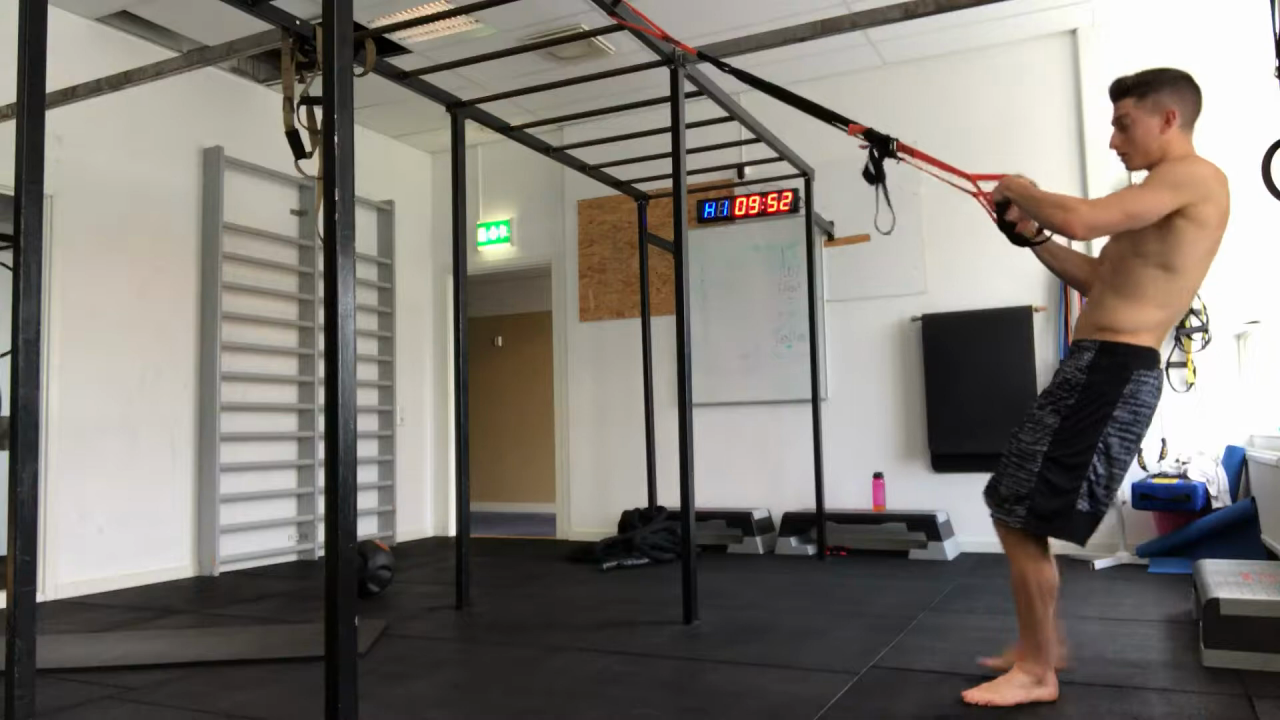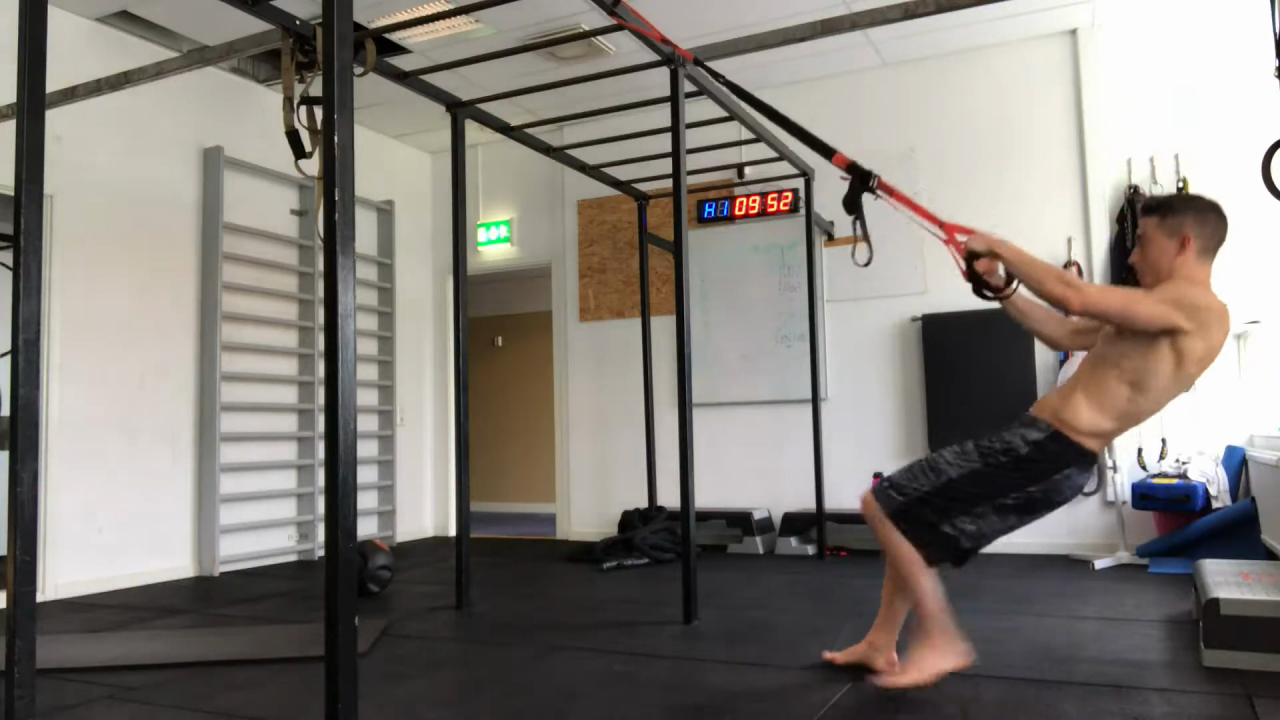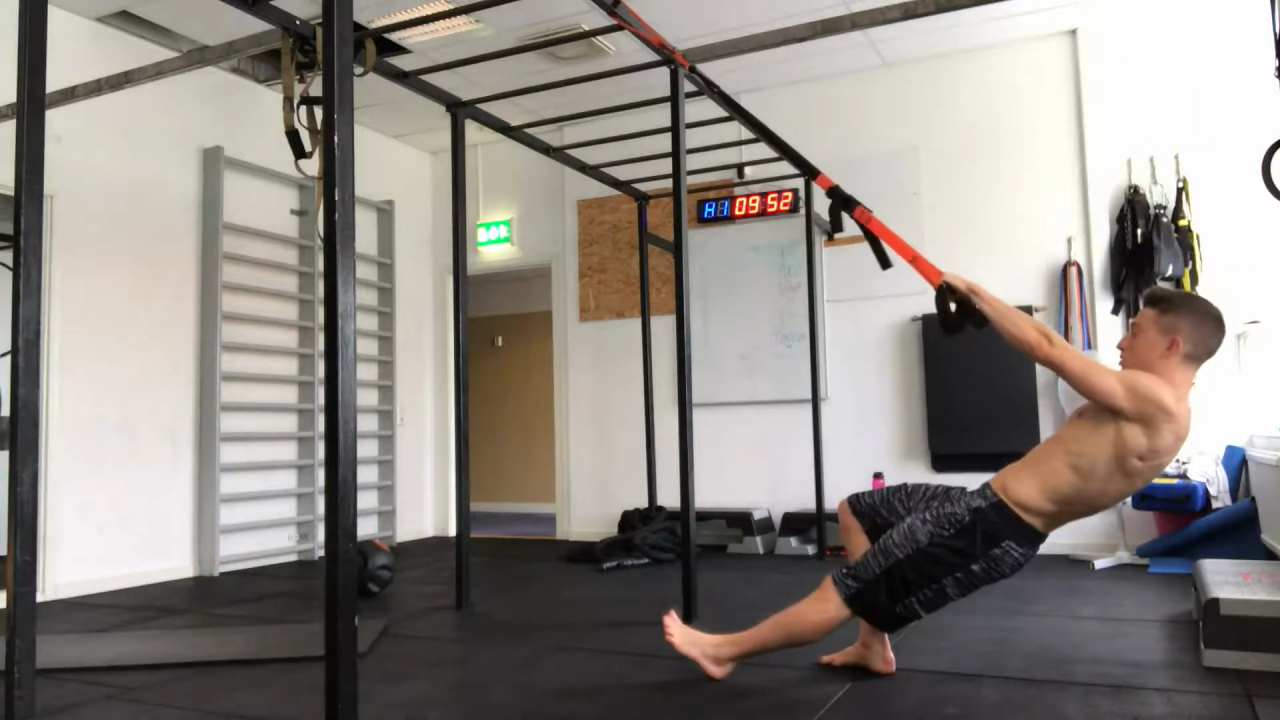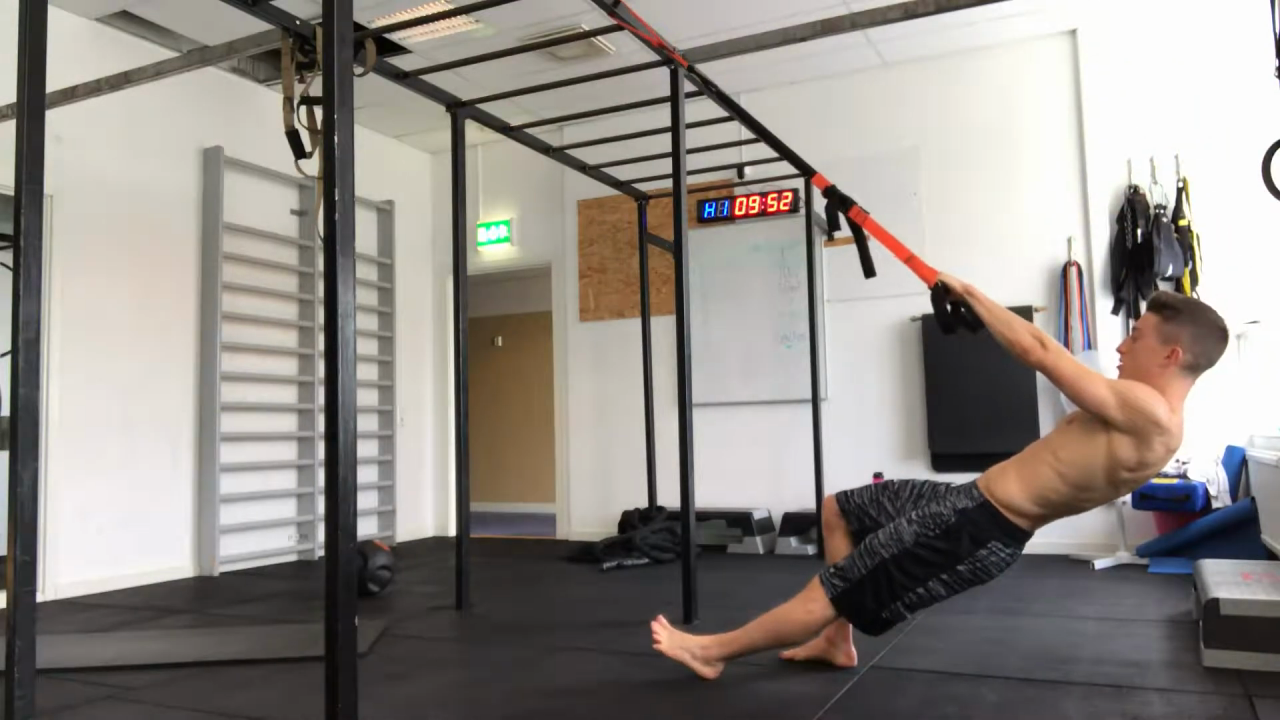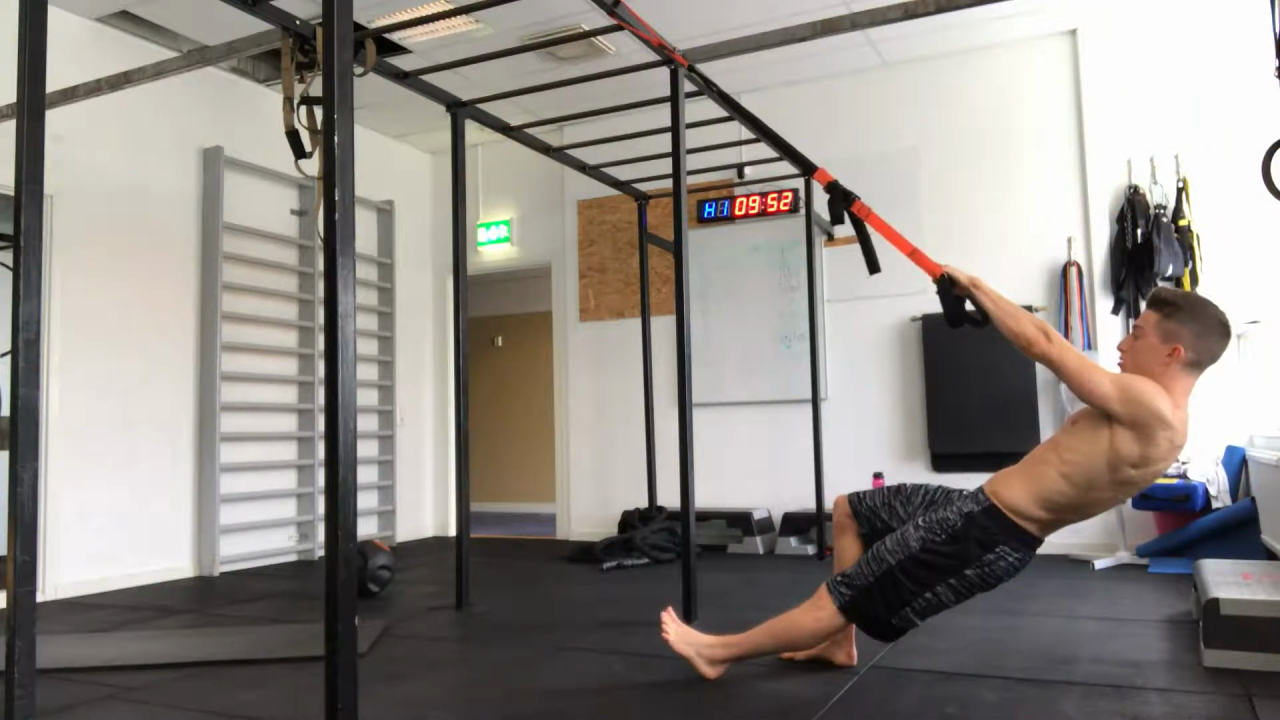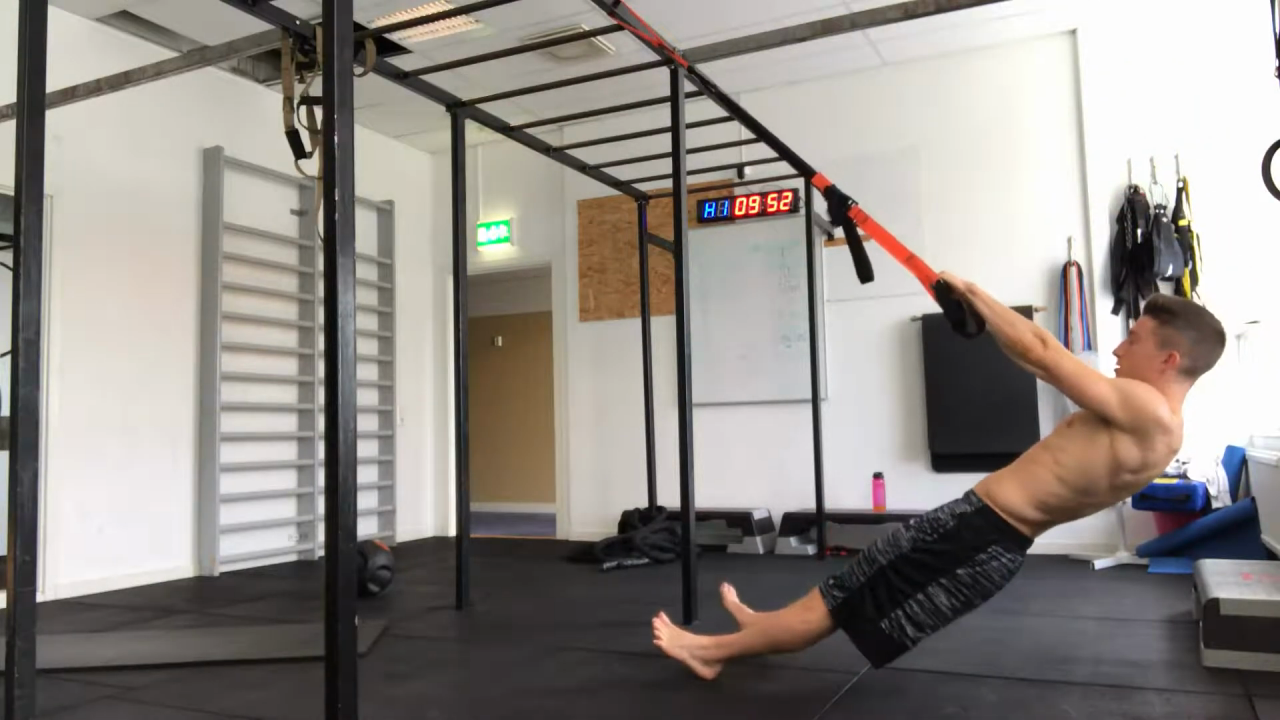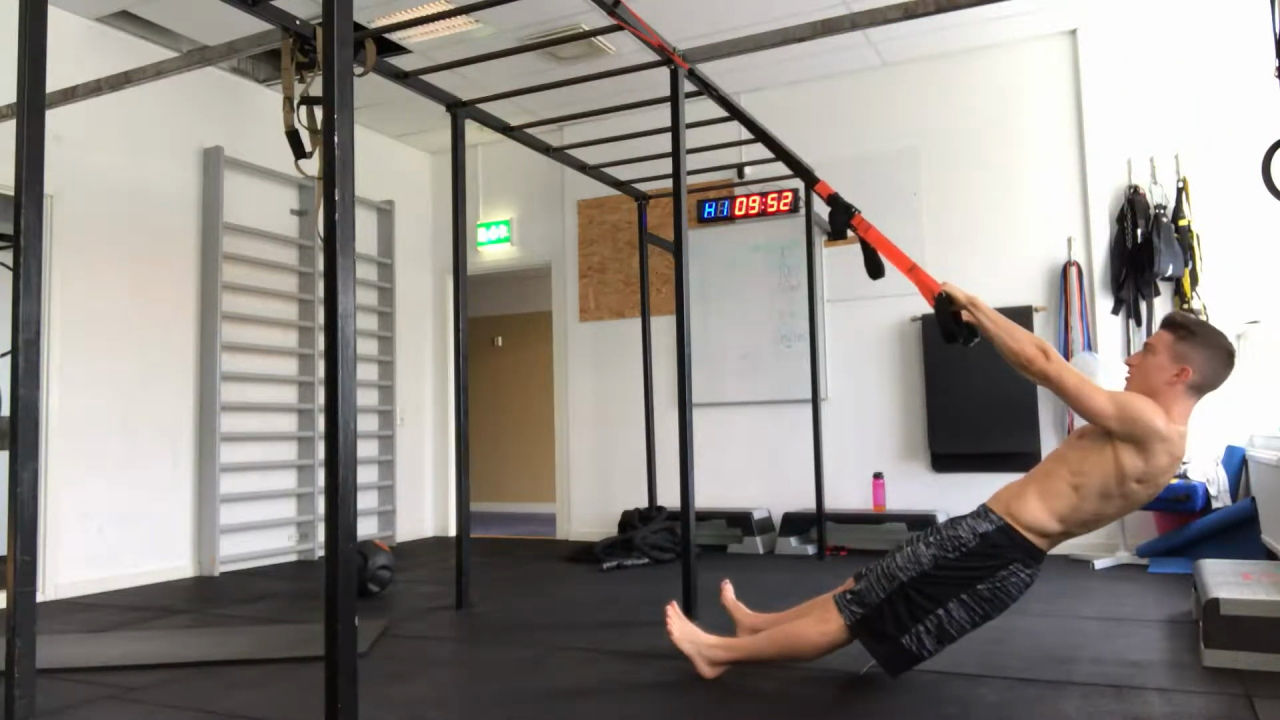
dt=0.7s
person 1, frame 1
left shoulder: (1195, 177)
right shoulder: (1166, 194)
left elbow: (1078, 220)
right elbow: (1097, 278)
left wrist: (1021, 190)
right wrist: (1032, 233)
left hip: (1112, 370)
right hip: (1101, 367)
left knee: (1022, 518)
right knee: (1015, 507)
left ankle: (1036, 671)
right ankle: (1034, 645)
person 1, frame 2
left shoulder: (1198, 307)
right shoulder: (1170, 316)
left elbow: (1077, 298)
right elbow: (1062, 332)
left wrist: (1003, 246)
right wrist: (999, 284)
left hip: (1049, 452)
right hip: (1043, 441)
left knee: (883, 503)
right knee: (911, 516)
left ankle: (942, 640)
right ankle: (881, 647)
person 1, frame 3
left shoulder: (1157, 402)
right shoulder: (1148, 406)
left elbow: (1046, 347)
right elbow: (1057, 353)
left wrist: (972, 289)
right wrist: (979, 306)
left hip: (991, 529)
right hip: (992, 511)
left knee: (839, 593)
right knee: (856, 511)
left ankle: (724, 650)
right ankle: (874, 646)
person 1, frame 4
left shoulder: (1148, 413)
right shoulder: (1143, 416)
left elbow: (1039, 352)
left wrist: (967, 291)
left hip: (976, 529)
right hip: (974, 504)
left knee: (825, 594)
right knee: (836, 509)
left ankle: (712, 651)
right ankle: (837, 641)
person 1, frame 5
left shoulder: (1150, 407)
right shoulder: (1150, 414)
left elbow: (1044, 345)
right elbow: (1053, 352)
left wrist: (974, 285)
right wrist: (979, 299)
left hip: (987, 533)
right hip: (985, 511)
left knee: (836, 599)
right knee: (849, 511)
left ankle: (719, 651)
right ankle: (839, 642)
person 1, frame 6
left shoulder: (1148, 412)
right shoulder: (1143, 419)
left elbow: (1041, 352)
right elbow: (1046, 364)
left wrist: (969, 291)
right wrist: (977, 310)
left hip: (981, 531)
right hip: (988, 528)
left knee: (837, 601)
right knee: (851, 582)
left ankle: (713, 651)
right ankle: (759, 621)
person 1, frame 7
left shoulder: (1150, 425)
right shoulder: (1142, 431)
left elbow: (1044, 365)
right elbow: (1049, 373)
left wrist: (972, 303)
right wrist: (980, 324)
left hip: (996, 549)
right hip: (991, 533)
left knee: (851, 613)
right knee: (862, 588)
left ankle: (721, 652)
right ankle: (759, 624)
